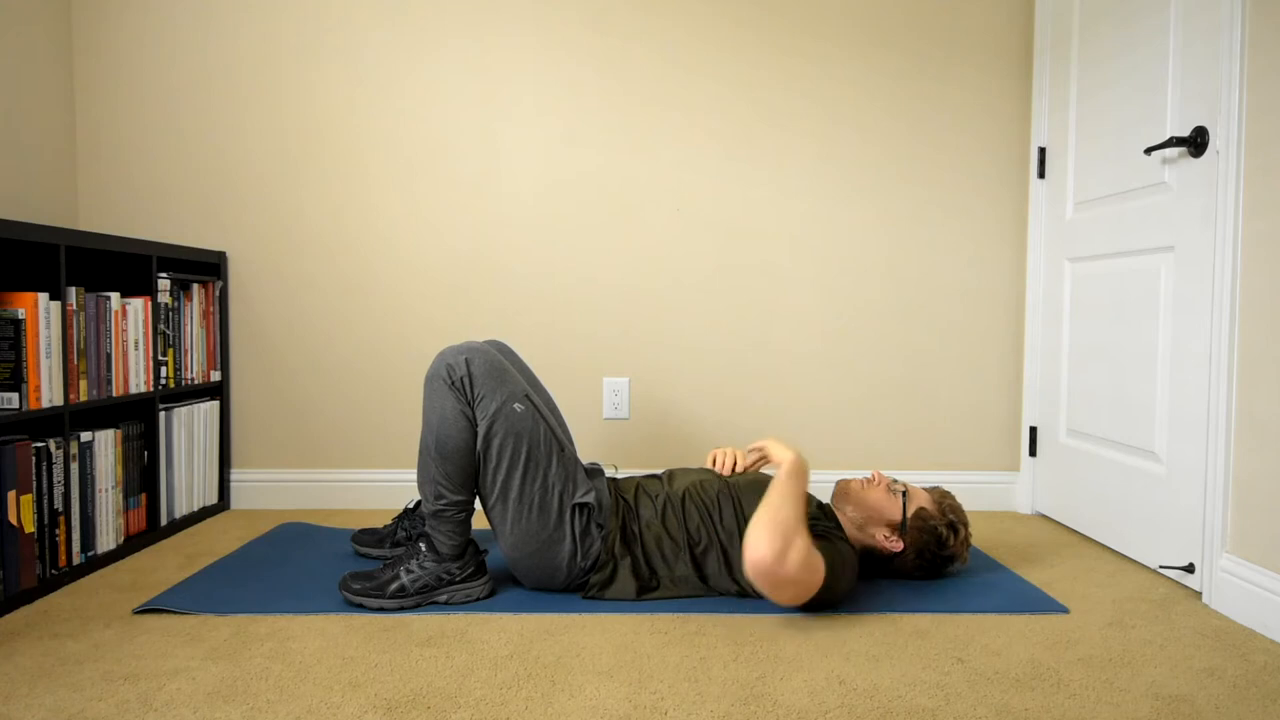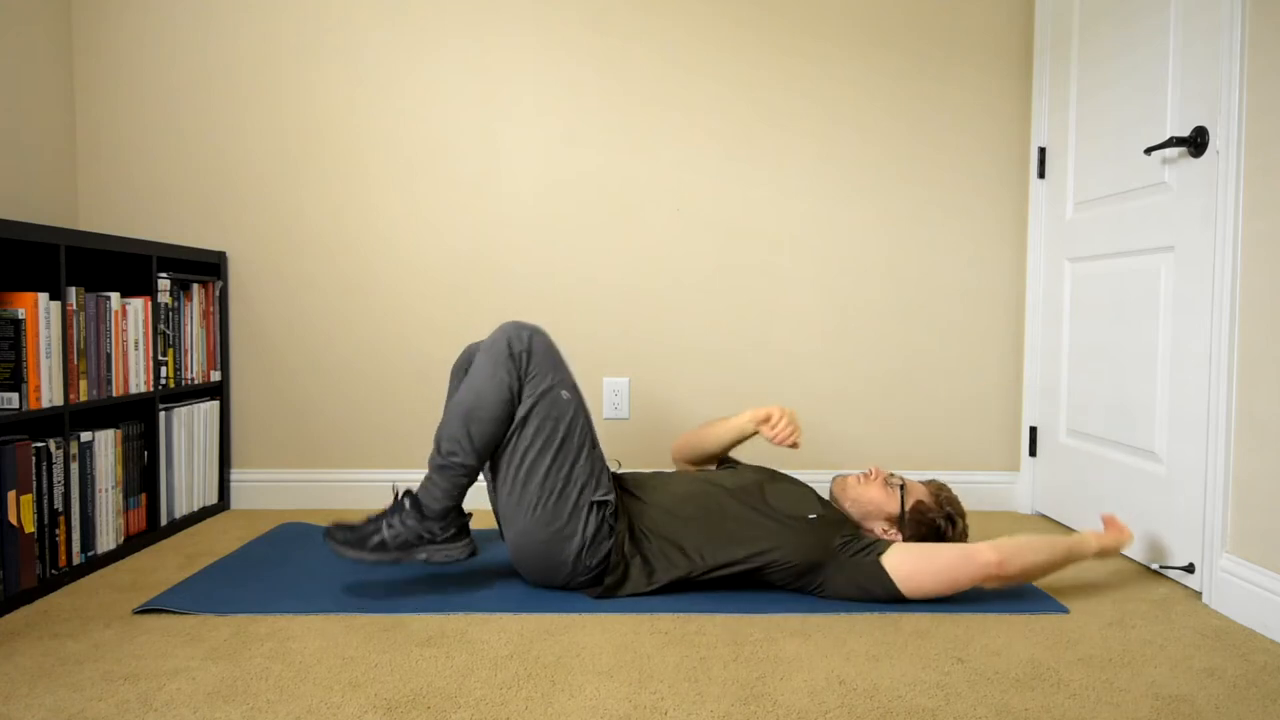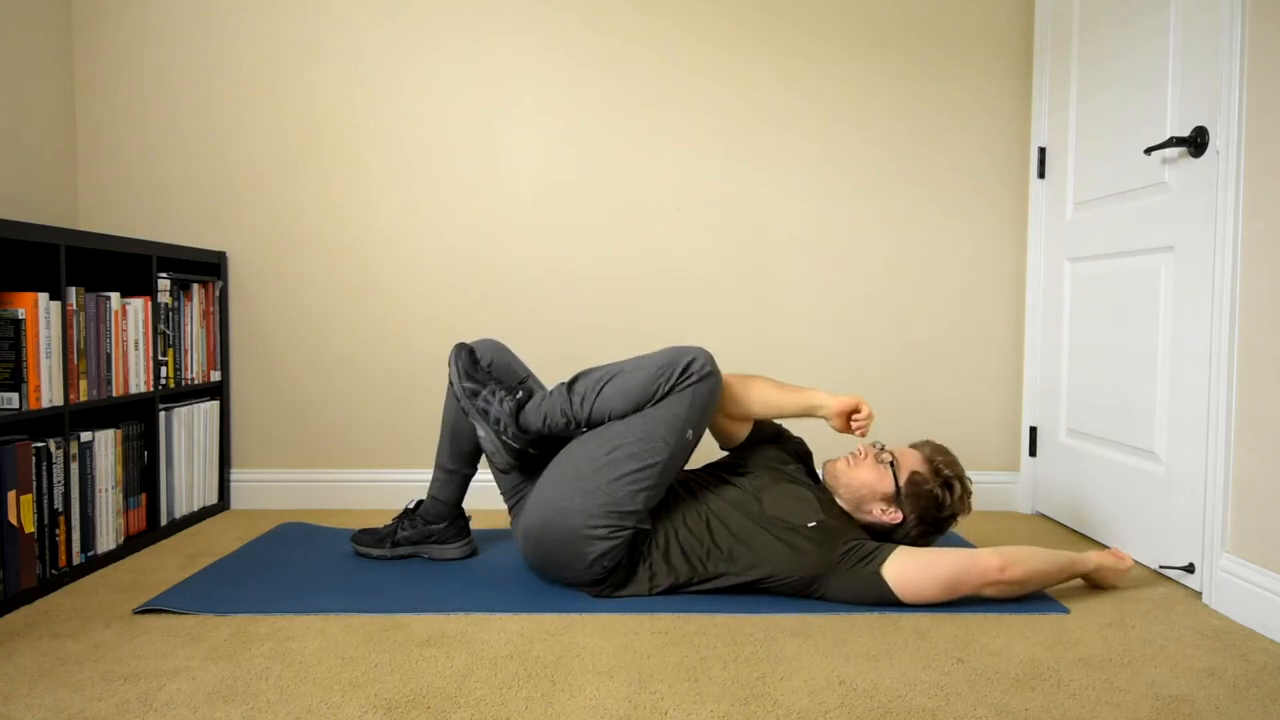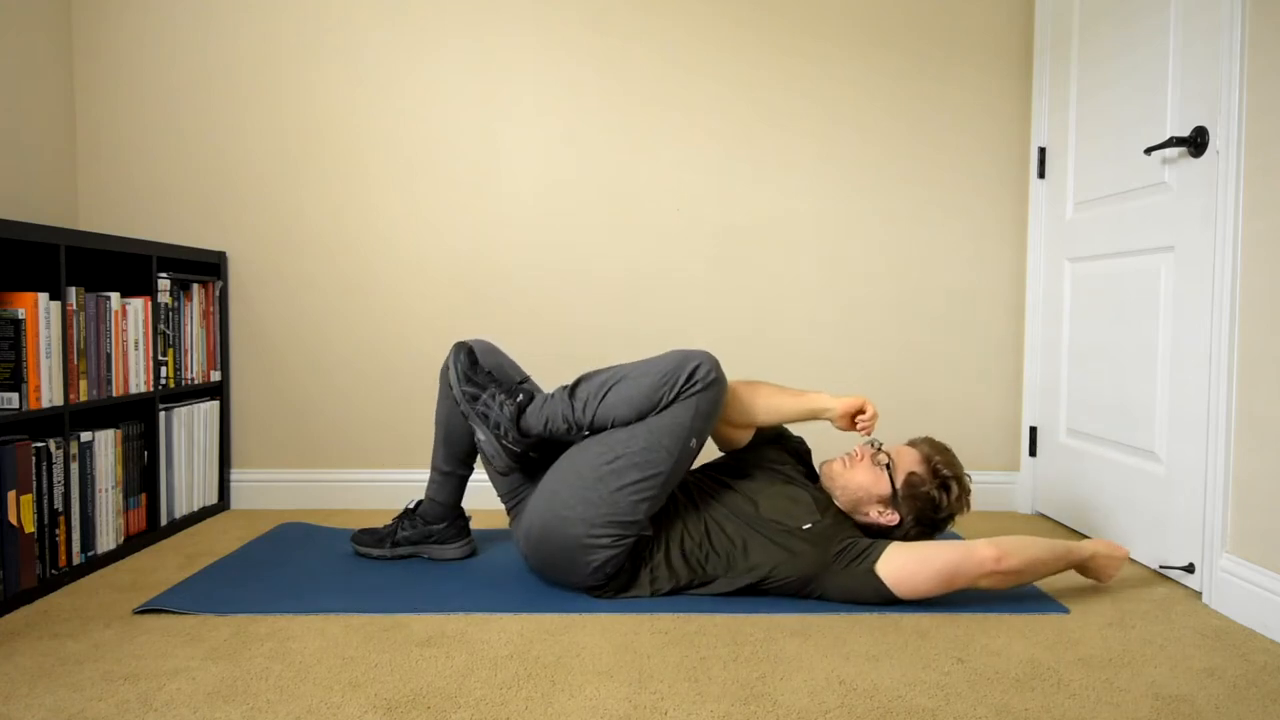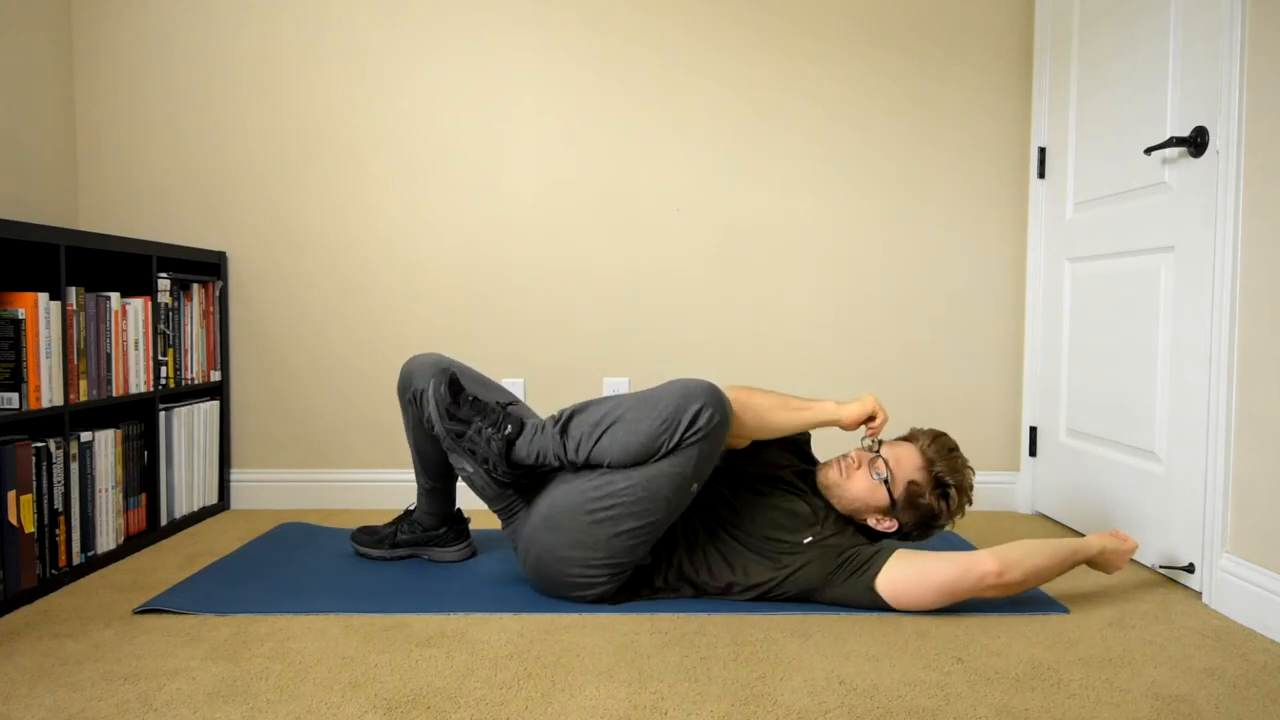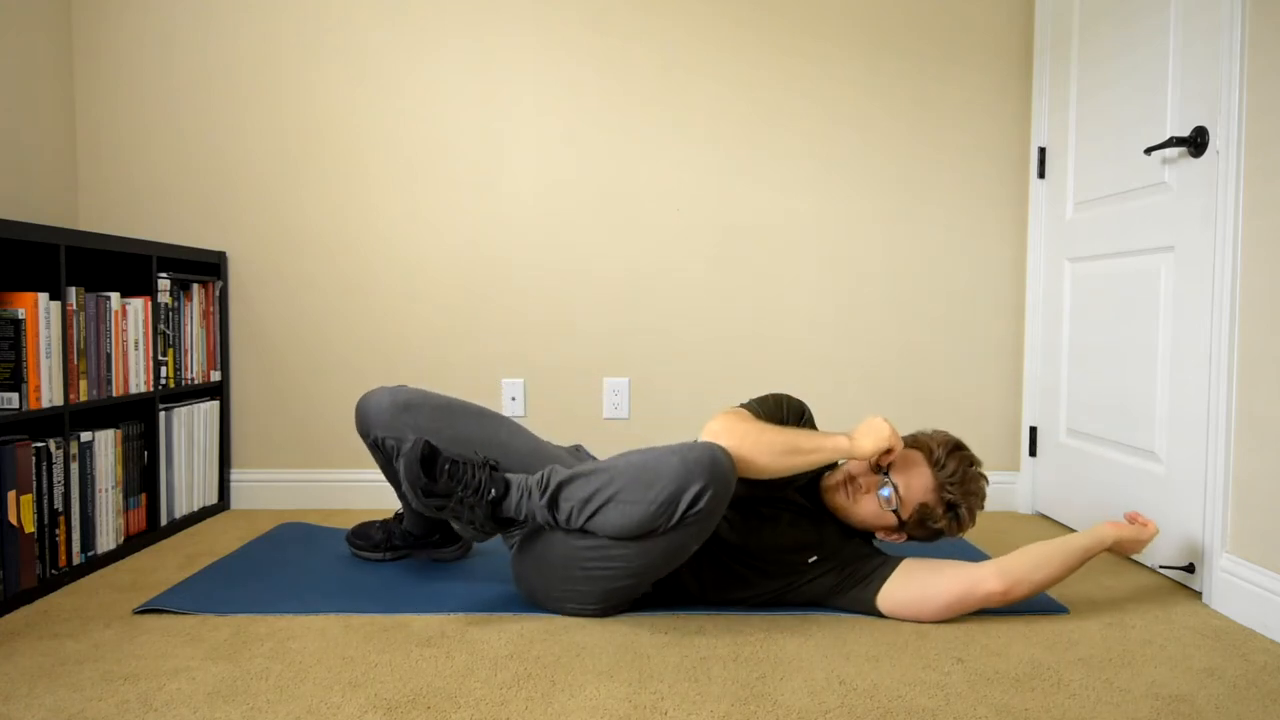
dt=0.7s
person 1, frame 1
left shoulder: (827, 566)
right shoulder: (809, 524)
left elbow: (767, 561)
left wrist: (791, 463)
right wrist: (729, 460)
left hip: (575, 542)
right hip: (599, 501)
left knee: (462, 369)
right knee: (486, 359)
left ankle: (446, 563)
right ankle: (428, 524)
person 1, frame 2
left shoulder: (843, 553)
right shoulder: (793, 501)
left elbow: (985, 562)
right elbow: (685, 455)
right wrist: (752, 422)
left hip: (578, 543)
right hip: (610, 503)
left knee: (517, 346)
right knee: (487, 361)
left ankle: (429, 519)
right ankle: (438, 514)
person 1, frame 3
left shoulder: (845, 555)
right shoulder: (786, 463)
left elbow: (992, 569)
right elbow: (726, 400)
right wrist: (822, 402)
left hip: (581, 540)
right hip: (556, 508)
left knee: (692, 367)
right knee: (483, 355)
left ankle: (523, 418)
right ankle: (439, 522)
person 1, frame 4
left shoulder: (845, 554)
right shoulder: (786, 462)
left elbow: (984, 560)
right elbow: (724, 410)
right wrist: (825, 405)
left hip: (581, 544)
right hip: (552, 509)
left knee: (694, 370)
right knee: (472, 357)
left ankle: (522, 419)
right ankle: (438, 523)
person 1, frame 5
left shoulder: (841, 554)
right shoulder: (787, 446)
left elbow: (986, 570)
right elbow: (731, 408)
right wrist: (837, 411)
left hip: (575, 560)
right hip: (551, 500)
left knee: (694, 403)
right knee: (426, 374)
left ankle: (509, 445)
right ankle: (435, 528)
person 1, frame 6
left shoulder: (844, 563)
right shoulder: (787, 416)
left elbow: (992, 581)
right elbow: (722, 433)
right wrist: (845, 443)
left hip: (571, 578)
right hip: (567, 488)
left knee: (701, 473)
right knee: (385, 411)
left ankle: (496, 503)
right ankle: (433, 528)
